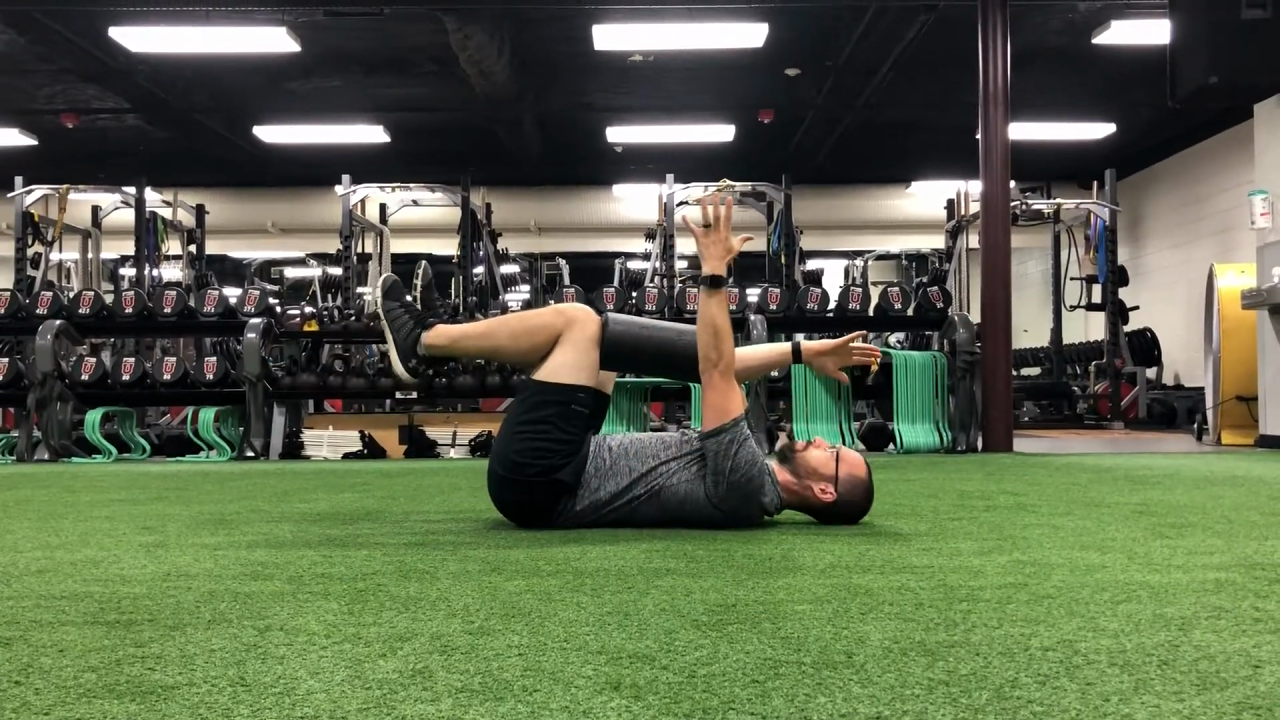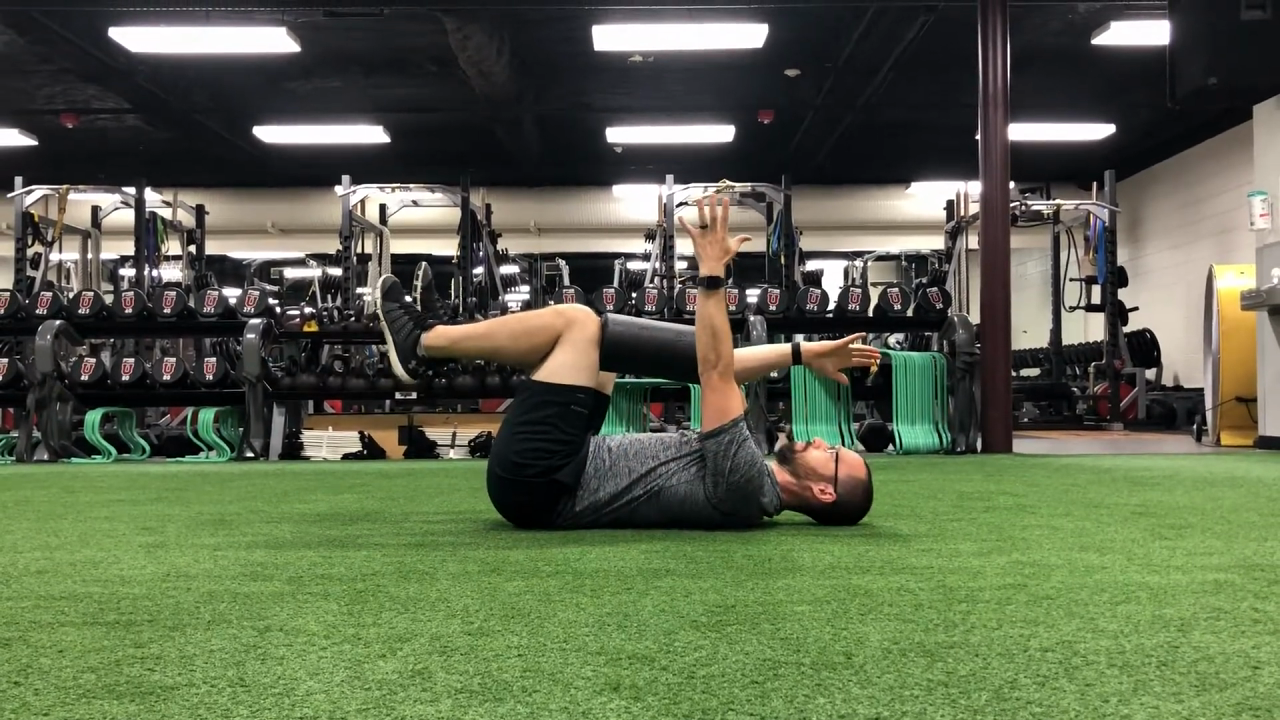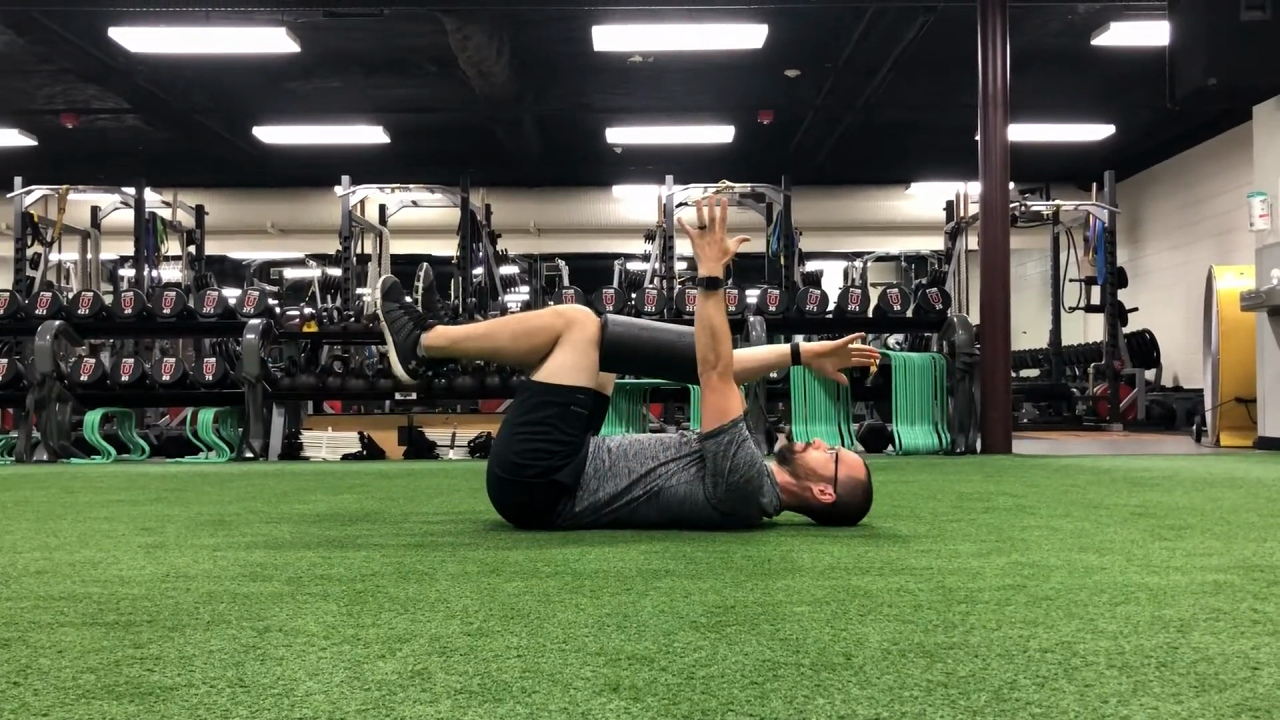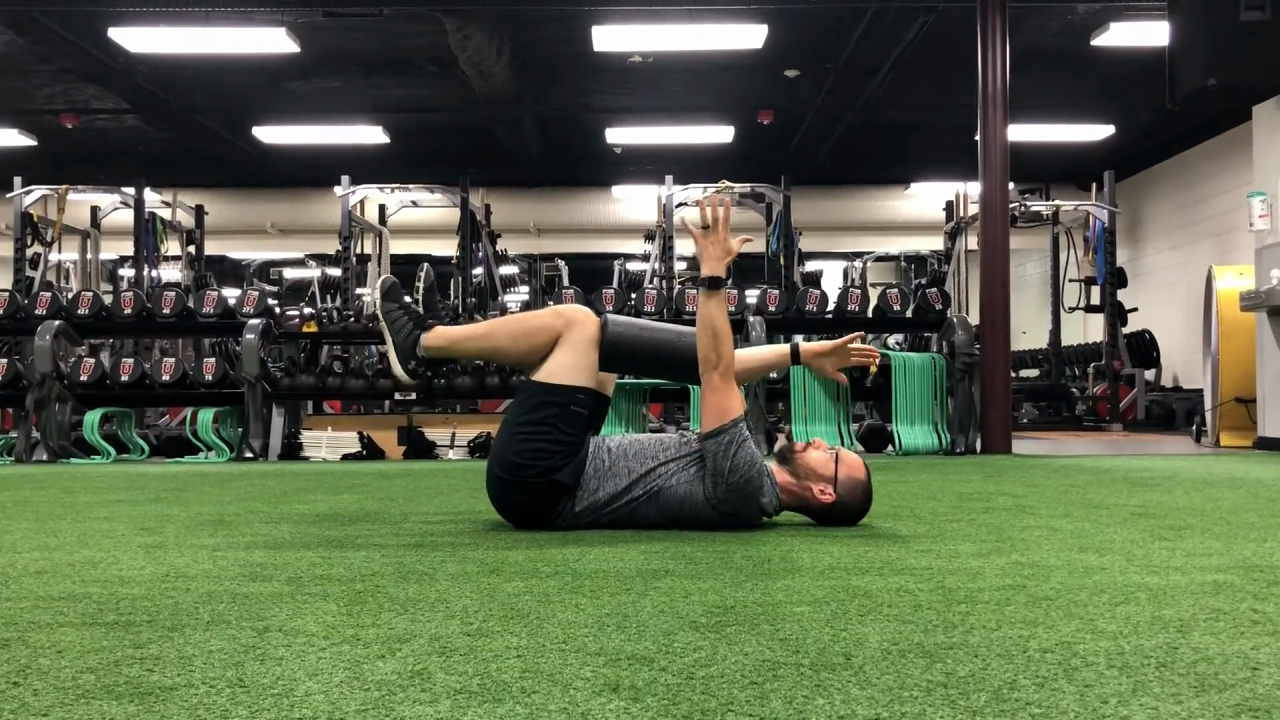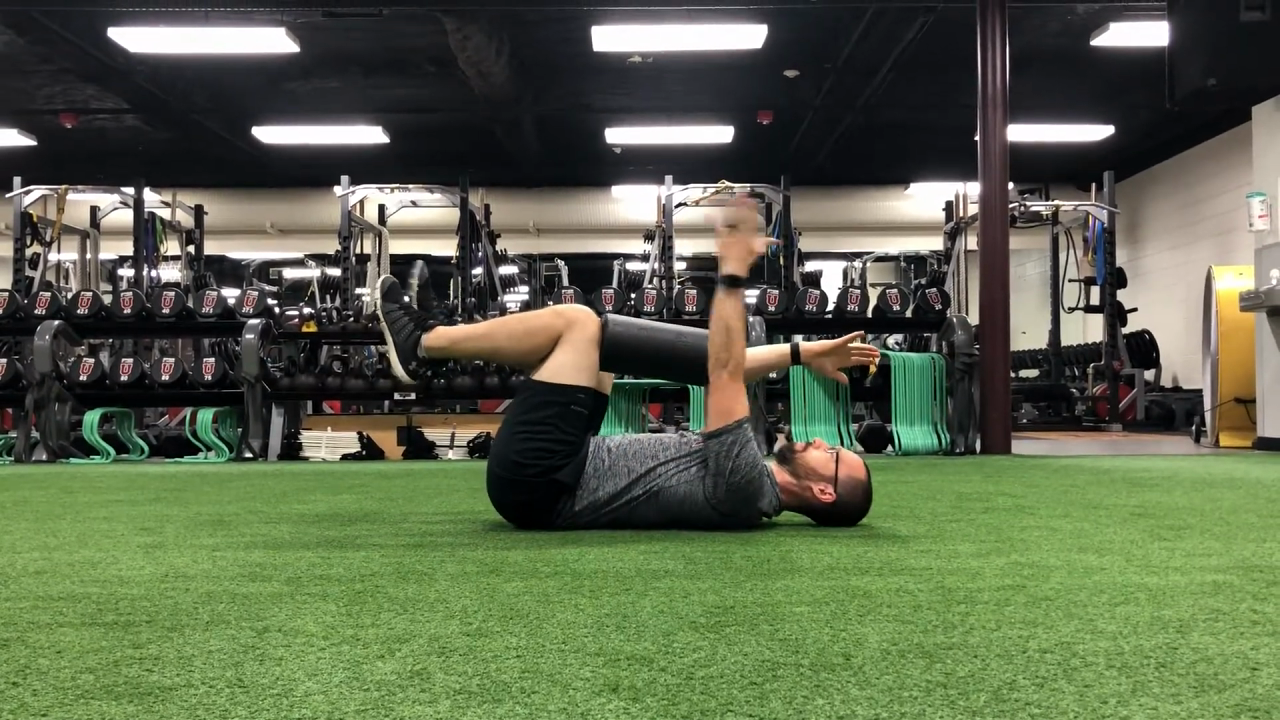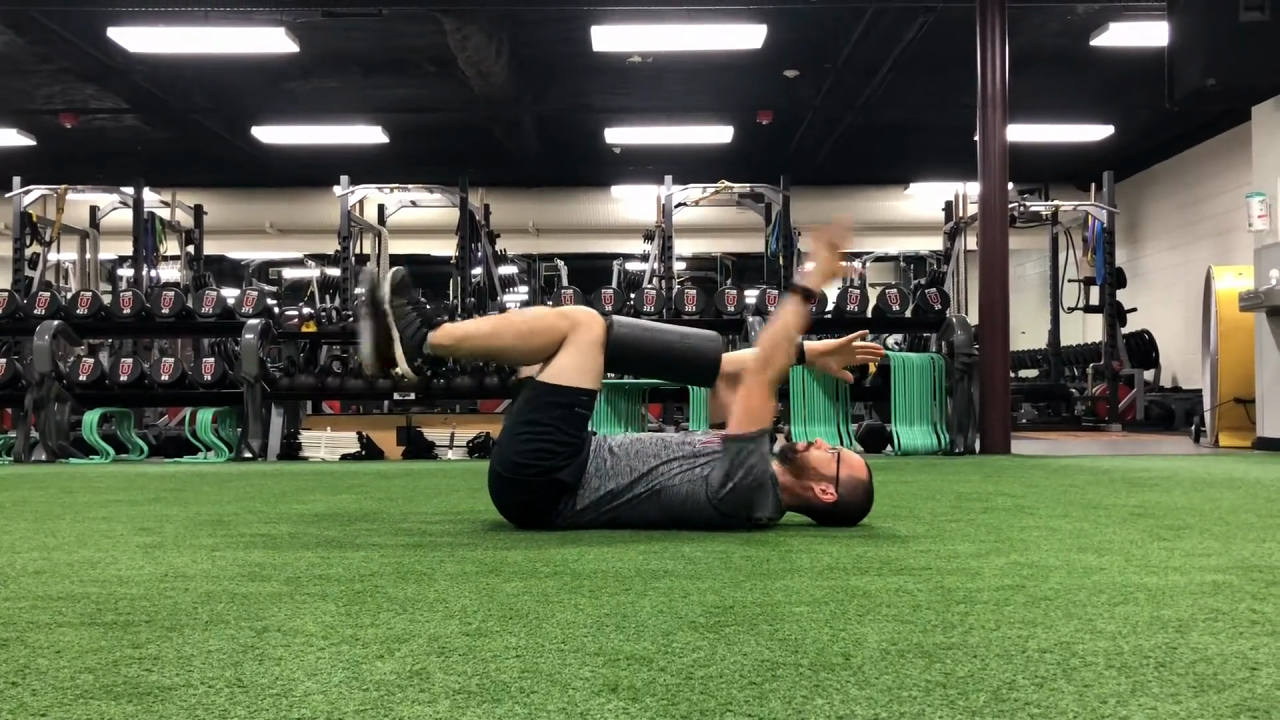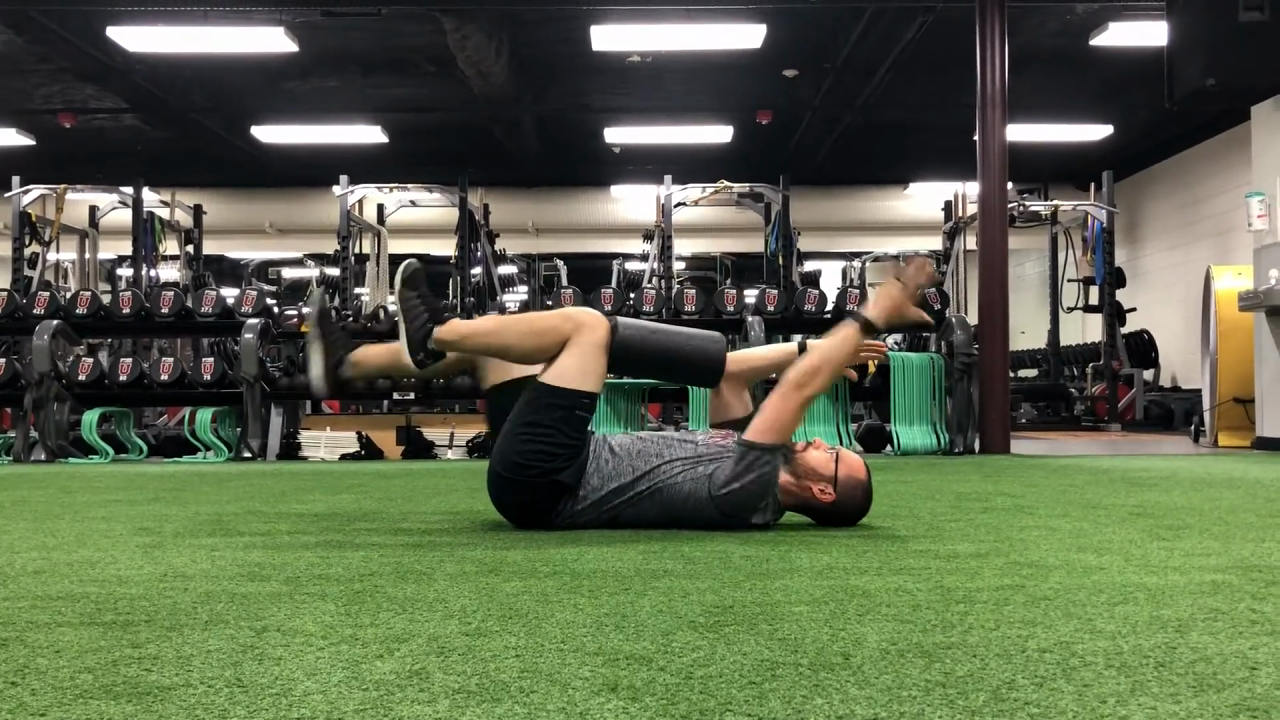
dt=0.1s
person 1, frame 1
left shoulder: (745, 483)
right shoulder: (752, 476)
left elbow: (717, 371)
right elbow: (722, 372)
left wrist: (713, 271)
right wrist: (804, 351)
left hip: (537, 480)
right hip: (553, 477)
left knee: (578, 320)
right knee: (593, 342)
left ankle: (423, 341)
right ankle: (439, 336)
person 1, frame 2
left shoulder: (745, 483)
right shoulder: (752, 476)
left elbow: (716, 372)
right elbow: (722, 372)
left wrist: (711, 272)
right wrist: (802, 352)
left hip: (537, 480)
right hip: (554, 477)
left knee: (578, 321)
right knee: (592, 342)
left ankle: (423, 342)
right ankle: (440, 337)
person 1, frame 3
left shoulder: (744, 486)
right shoulder: (751, 477)
left elbow: (716, 373)
right elbow: (721, 370)
left wrist: (710, 273)
right wrist: (804, 352)
left hip: (535, 482)
right hip: (549, 481)
left knee: (578, 320)
right knee: (597, 344)
left ankle: (422, 342)
right ankle: (435, 339)
person 1, frame 4
left shoulder: (744, 487)
right shoulder: (753, 479)
left elbow: (716, 374)
right elbow: (722, 371)
left wrist: (713, 273)
right wrist: (803, 352)
left hip: (535, 482)
right hip: (550, 480)
left knee: (578, 321)
right knee: (594, 342)
left ankle: (422, 343)
right ankle: (435, 340)
person 1, frame 5
left shoulder: (742, 491)
right shoulder: (753, 478)
left elbow: (726, 372)
right elbow: (722, 374)
left wrist: (733, 272)
right wrist: (805, 352)
left hip: (534, 480)
right hip: (545, 480)
left knee: (577, 320)
right knee: (577, 332)
left ankle: (421, 342)
right ankle: (425, 341)
person 1, frame 6
left shoulder: (750, 491)
right shoulder: (756, 480)
left elbow: (757, 379)
right elbow: (726, 375)
left wrist: (807, 288)
right wrist: (809, 350)
left hip: (536, 481)
right hip: (548, 479)
left knee: (583, 323)
right knee: (577, 336)
left ankle: (425, 338)
right ankle: (401, 345)
person 1, frame 7
left shoulder: (754, 495)
right shoulder: (744, 463)
left elbow: (792, 391)
right elbow: (727, 372)
left wrist: (869, 318)
right wrist: (808, 347)
left hip: (536, 483)
right hip: (544, 479)
left knee: (588, 322)
right knee: (481, 350)
left ankle: (435, 333)
right ankle: (345, 361)
